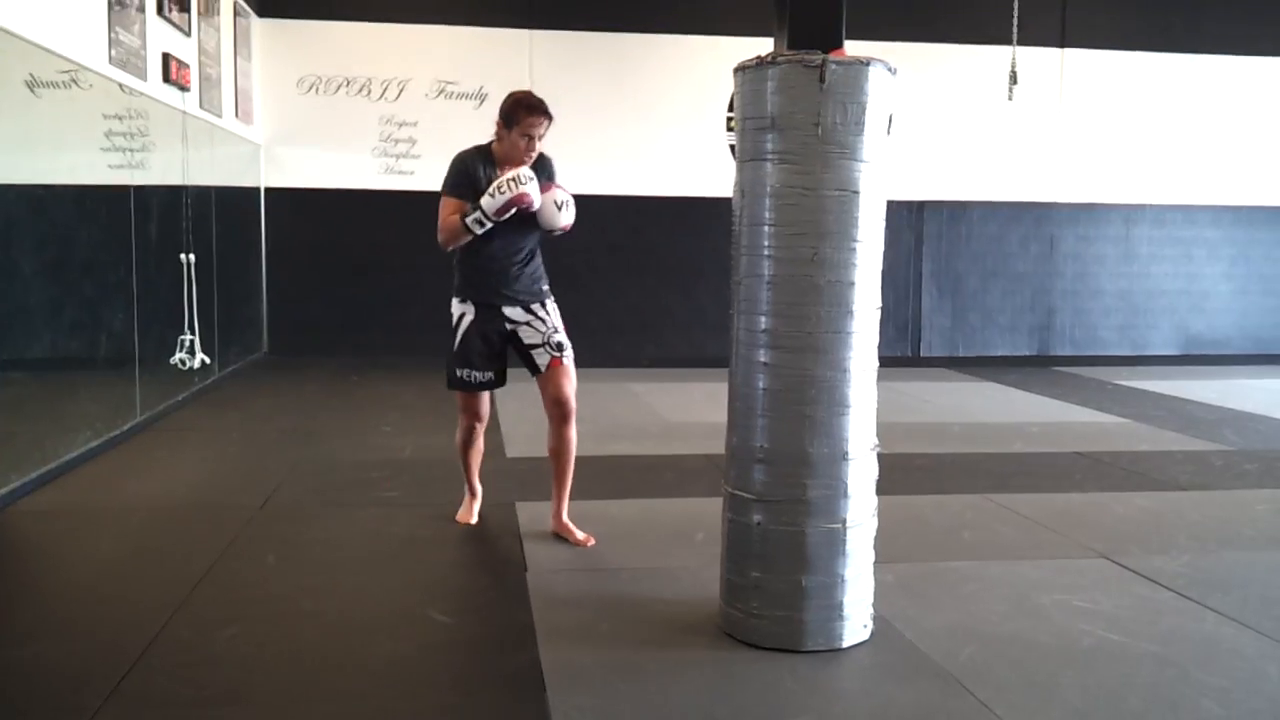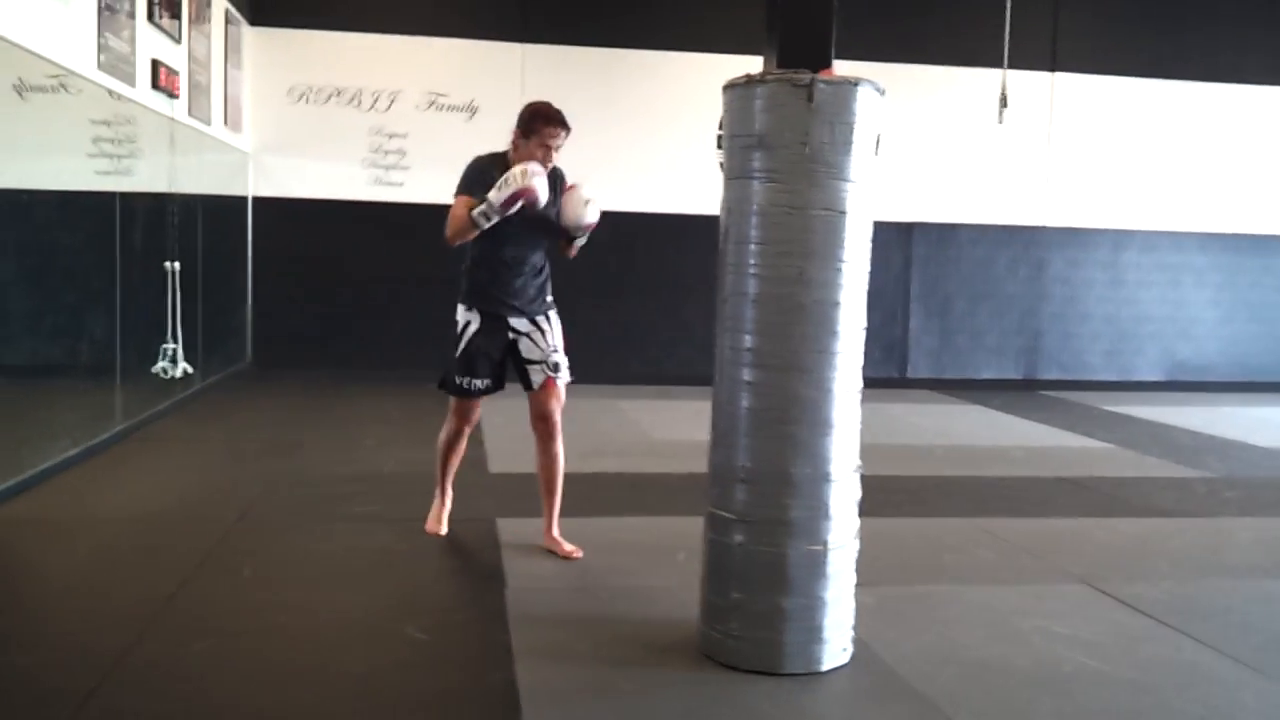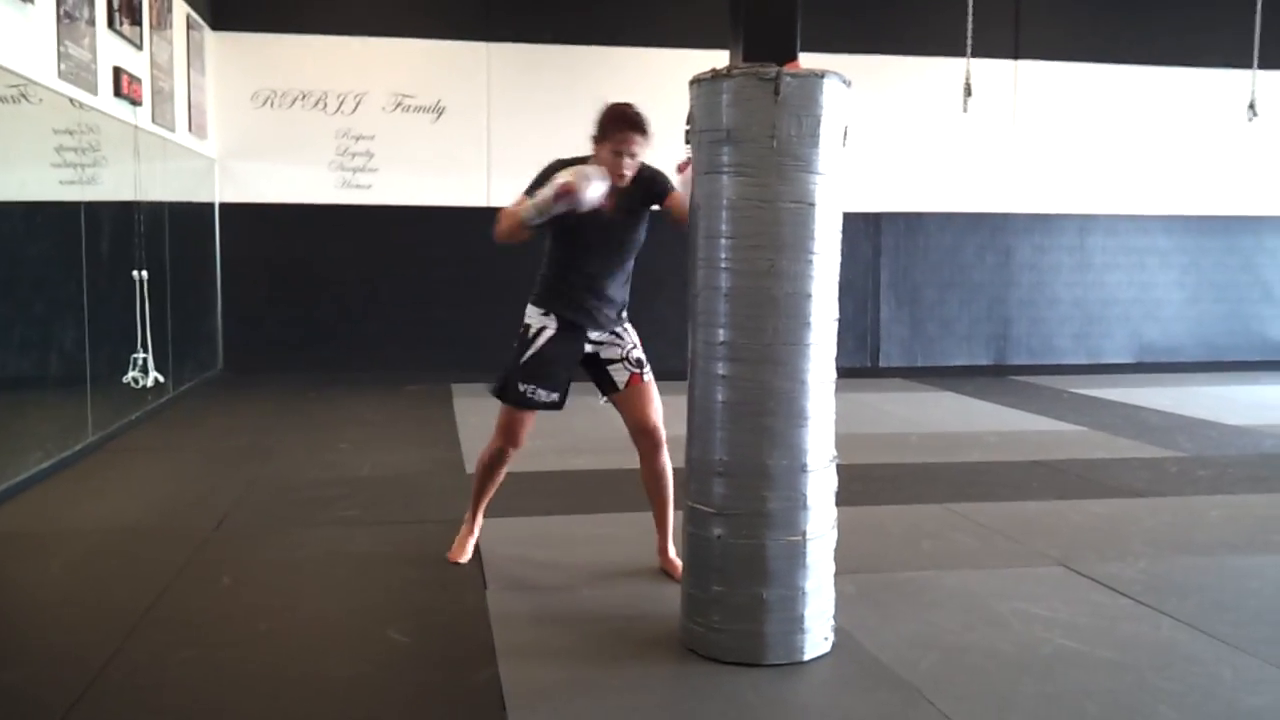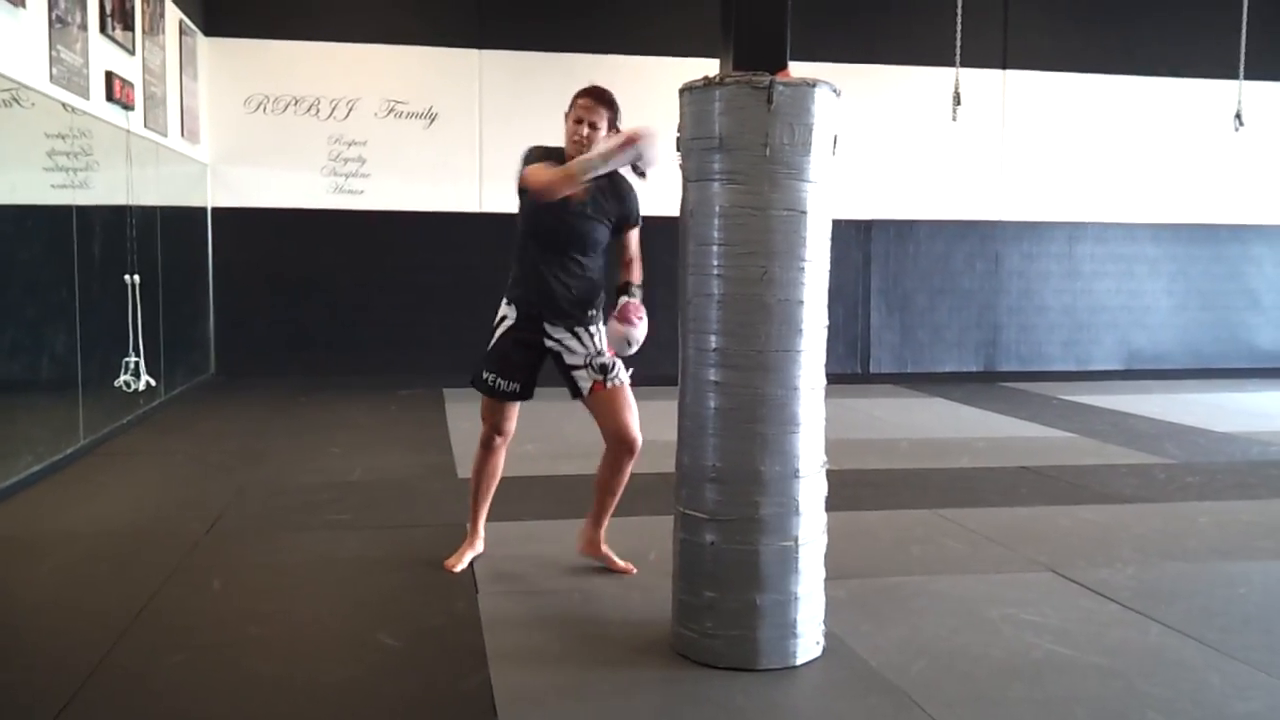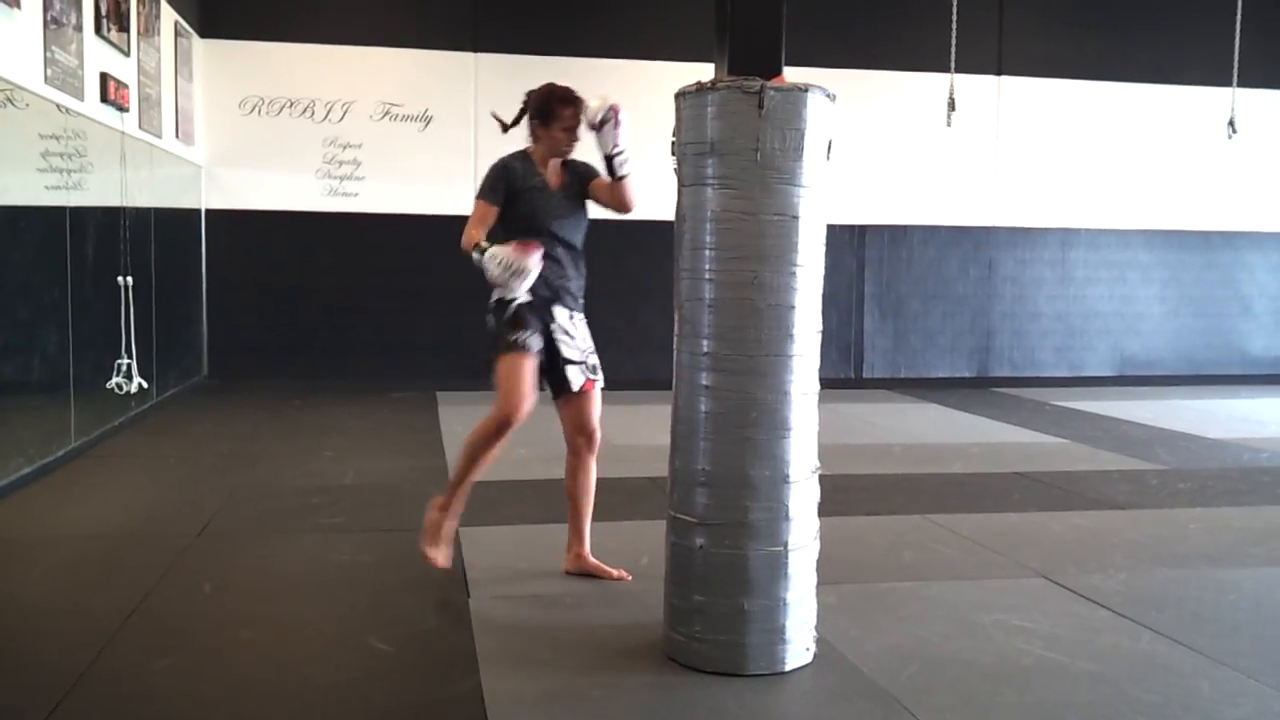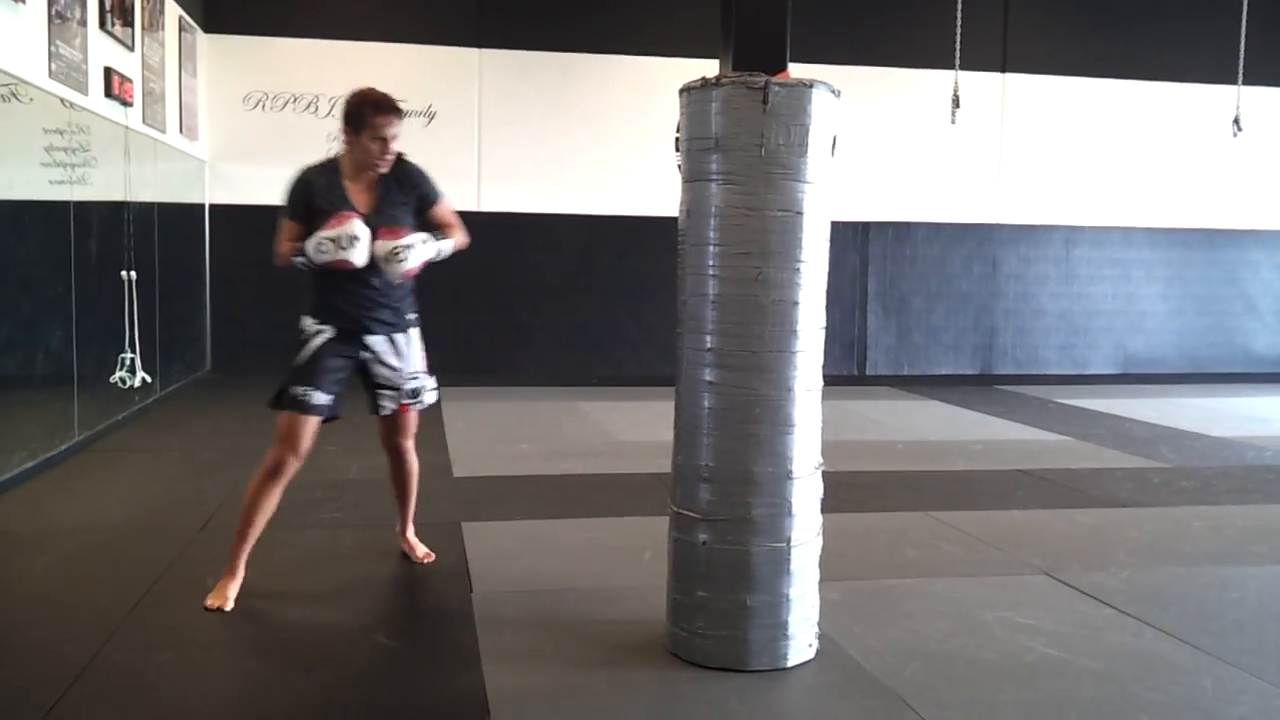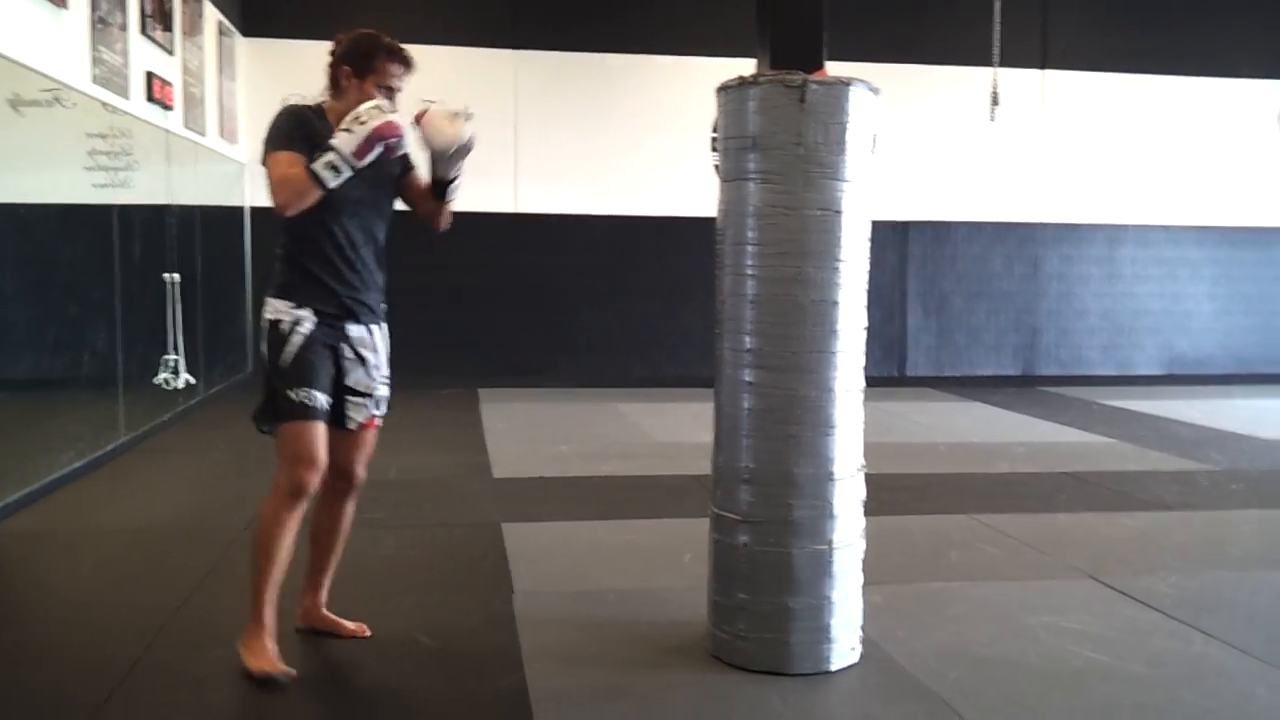
dt=0.7s
person 1, frame 1
left shoulder: (543, 166)
right shoulder: (468, 166)
left elbow: (557, 219)
right elbow: (446, 236)
left wrist: (560, 215)
right wrist: (492, 207)
left hip: (531, 298)
right hip: (477, 303)
left knee: (564, 404)
right knee: (473, 417)
left ankle: (561, 516)
right ankle: (472, 493)
person 1, frame 2
left shoulder: (554, 179)
right shoulder: (483, 170)
left elbow: (567, 250)
right elbow: (454, 233)
left wrist: (579, 229)
right wrist: (502, 200)
left hip: (536, 312)
right hip: (482, 312)
left knee: (549, 420)
right knee: (462, 419)
left ankle: (551, 530)
right ankle: (442, 497)
person 1, frame 3
left shoulder: (646, 182)
right shoulder: (564, 173)
right elbow: (504, 233)
right wrist: (549, 199)
left hip: (611, 323)
right hip: (555, 320)
left knee: (652, 433)
right knee: (508, 436)
left ankle: (666, 549)
right ankle: (470, 528)
person 1, frame 4
left shoulder: (618, 190)
right shoulder: (541, 160)
left elbow: (631, 257)
right elbow: (549, 187)
left wrist: (630, 299)
right wrist: (610, 156)
left hip: (581, 324)
right hip: (523, 315)
left knee: (627, 439)
right knee: (495, 433)
left ankle: (593, 538)
right ankle: (474, 537)
person 1, frame 5
left shoulder: (579, 171)
right shoulder: (509, 169)
left elbow: (625, 204)
right elbow: (472, 235)
left wrist: (612, 147)
right wrist: (491, 257)
left hip: (568, 309)
right hip: (522, 300)
left knee: (587, 434)
right knee: (514, 406)
left ankle: (579, 552)
right ankle: (447, 510)
person 1, frame 6
left shoulder: (410, 178)
right shoulder: (313, 182)
left elbow: (458, 235)
right elbow: (282, 253)
left wrist: (424, 250)
right wrist: (313, 251)
left hip: (394, 331)
right hip: (330, 331)
left knee: (400, 446)
right knee: (285, 455)
left ankle: (405, 531)
right ankle: (234, 570)
person 1, frame 7
left shoulder: (383, 145)
right shoulder: (296, 123)
left elbow: (436, 218)
right elbow: (287, 196)
left wrist: (446, 169)
right wrist: (348, 143)
left hip: (364, 320)
right hip: (301, 313)
left knee: (349, 473)
right knee: (301, 471)
left ankle: (315, 603)
right ankle: (256, 630)
